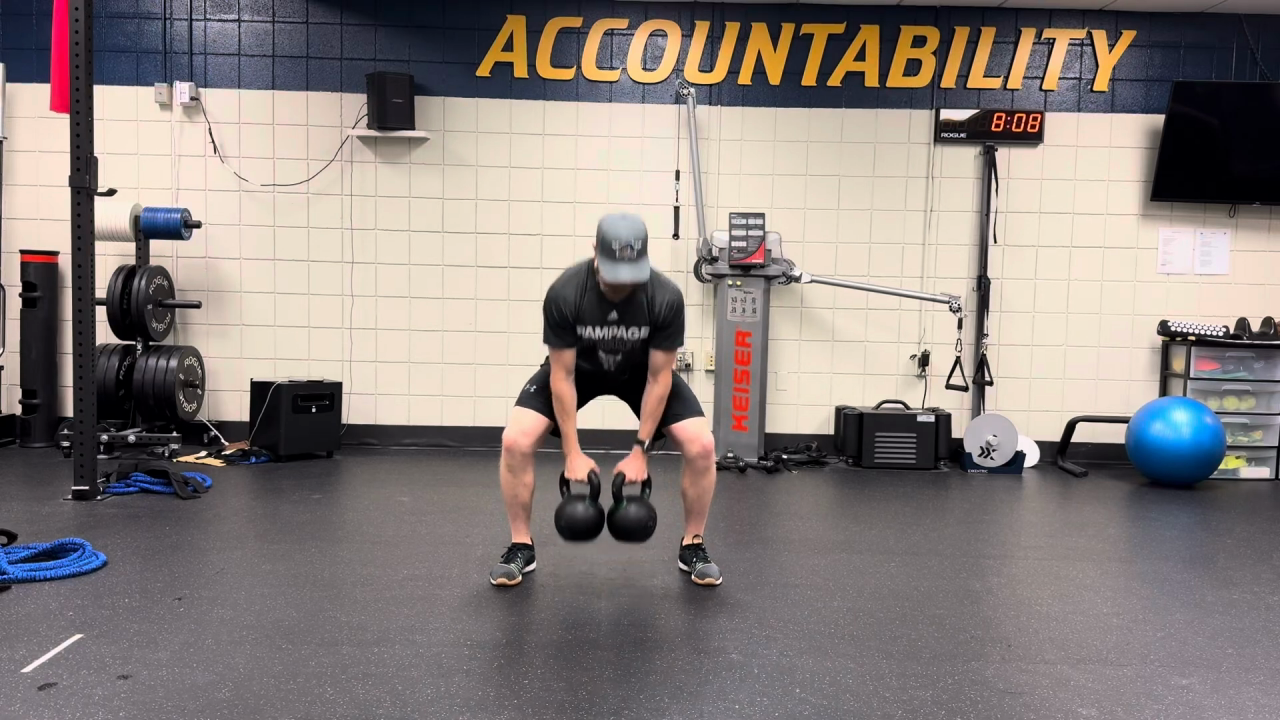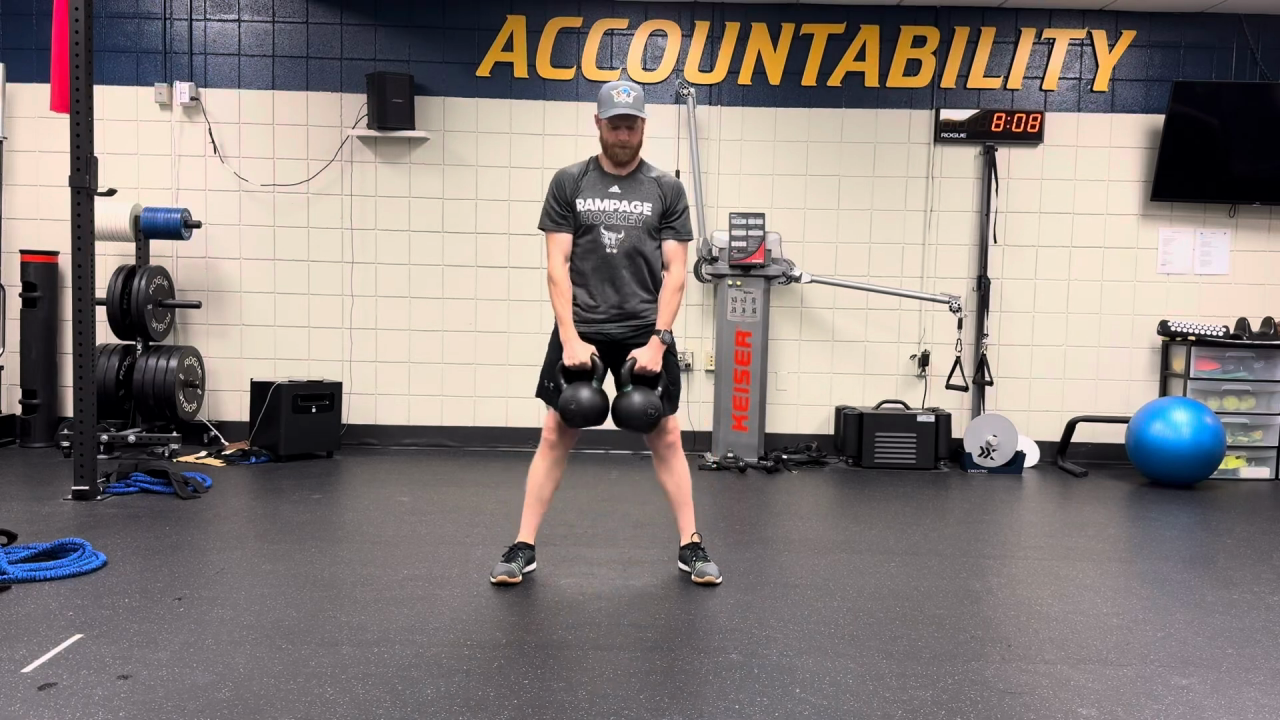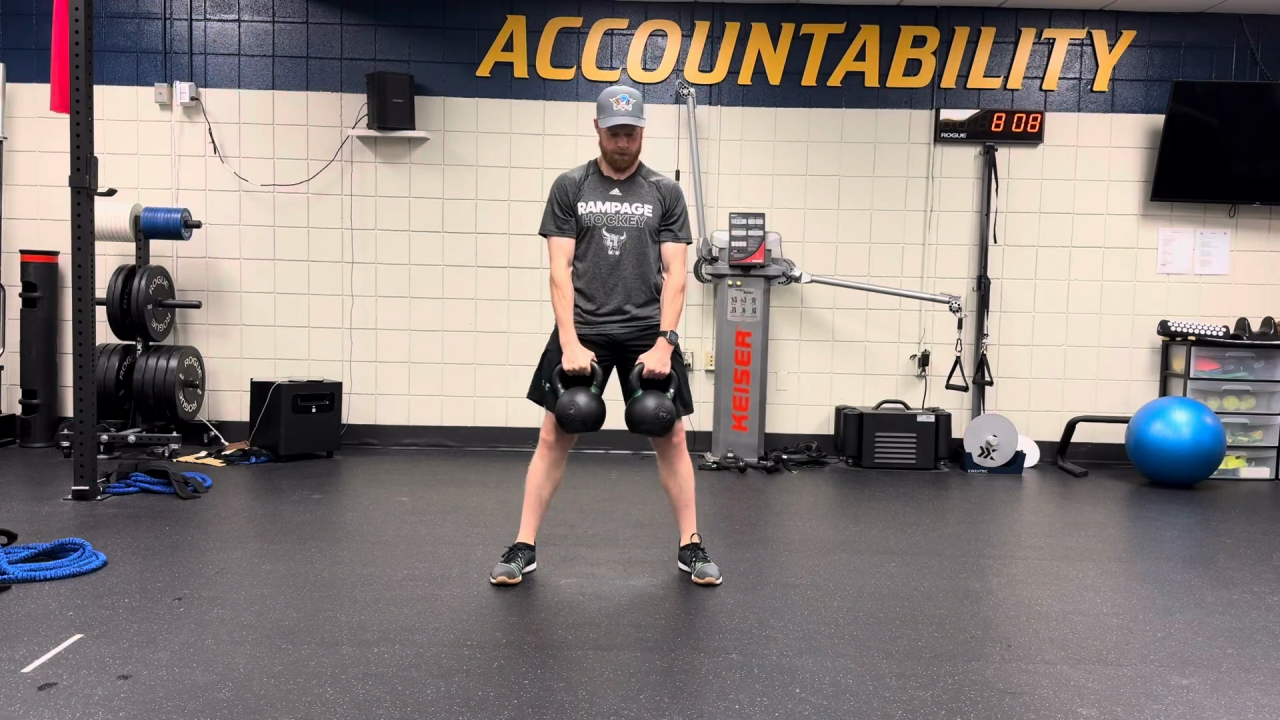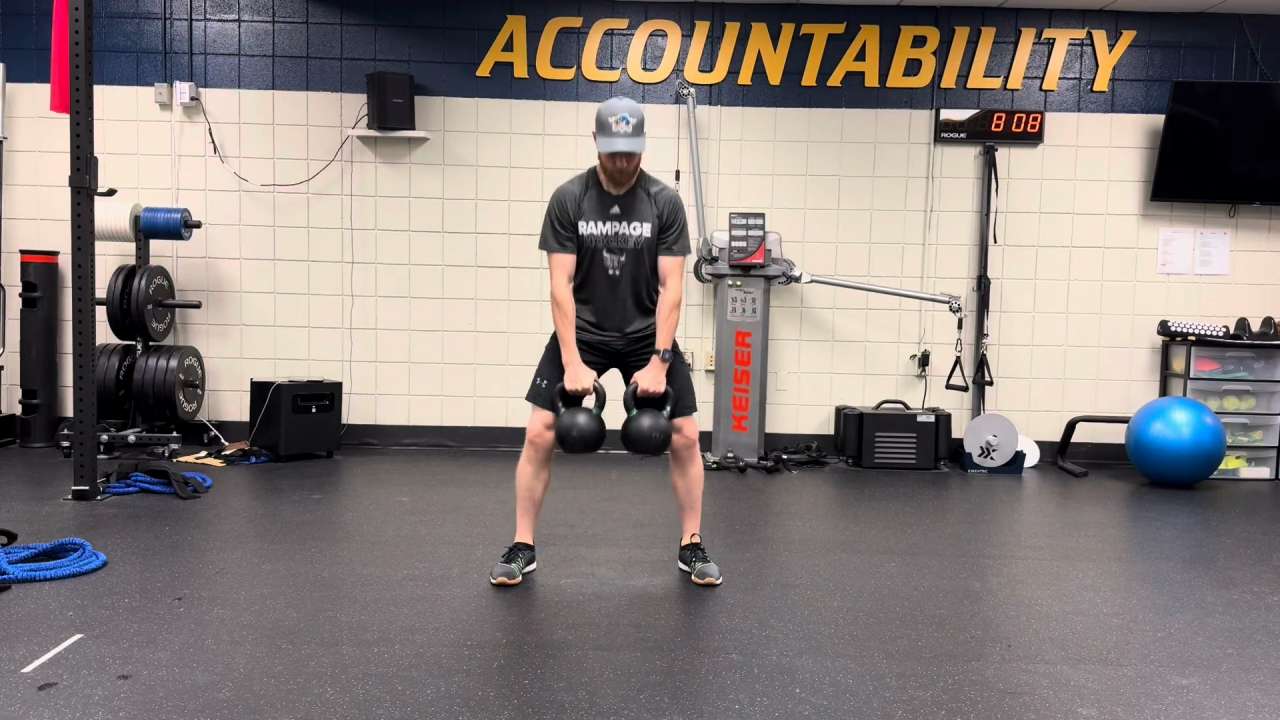
dt=0.4s
person 1, frame 1
left shoulder: (666, 297)
right shoulder: (565, 292)
left elbow: (659, 377)
right elbow: (562, 377)
left wrist: (640, 451)
right wrist: (573, 454)
left hip: (641, 369)
right hip: (578, 366)
left knee: (700, 445)
right knee: (516, 441)
left ankle: (692, 547)
right ankle: (521, 547)
person 1, frame 2
left shoulder: (667, 188)
right shoulder: (568, 182)
left elbow: (676, 271)
right elbow: (558, 264)
left wrist: (659, 340)
right wrist: (569, 338)
left hip: (645, 329)
right hip: (581, 328)
left knee: (666, 439)
right knee: (555, 439)
left ankle: (691, 545)
right ankle: (523, 547)
person 1, frame 3
left shoulder: (666, 192)
right shoulder: (569, 187)
left elbow: (675, 273)
right elbow: (560, 269)
left wrist: (665, 341)
right wrist: (569, 341)
left hip: (647, 334)
right hip: (583, 332)
left knee: (671, 439)
right knee: (553, 439)
left ankle: (690, 545)
right ankle: (524, 547)
person 1, frame 4
left shoulder: (666, 202)
right shoulder: (568, 199)
left elbow: (671, 288)
right elbow: (561, 285)
left wrist: (658, 361)
right wrist: (572, 362)
left hip: (646, 337)
right hip: (583, 335)
left knee: (685, 438)
right knee: (539, 435)
left ankle: (691, 546)
right ankle: (523, 547)
